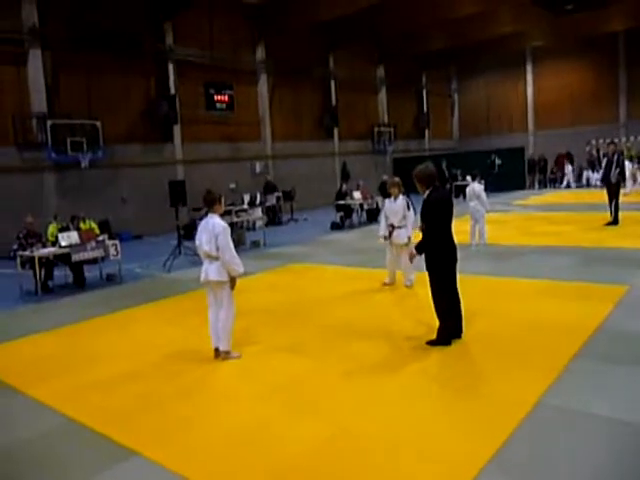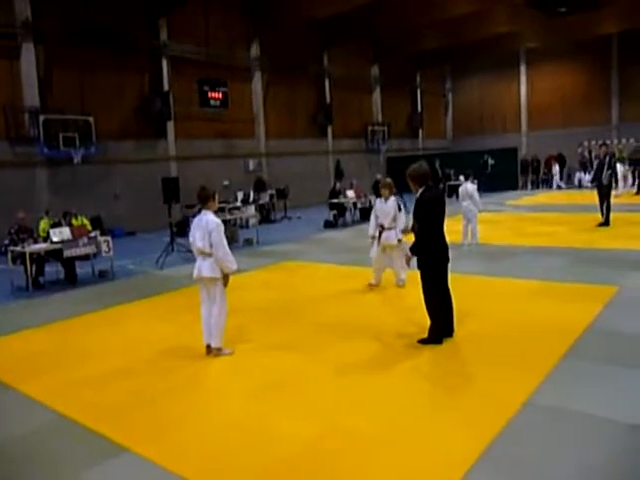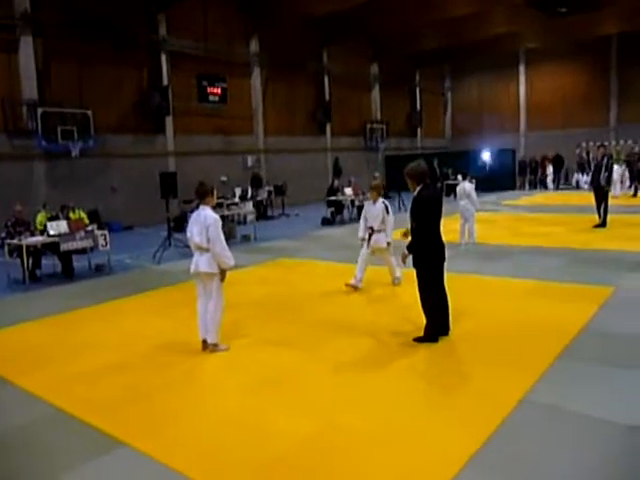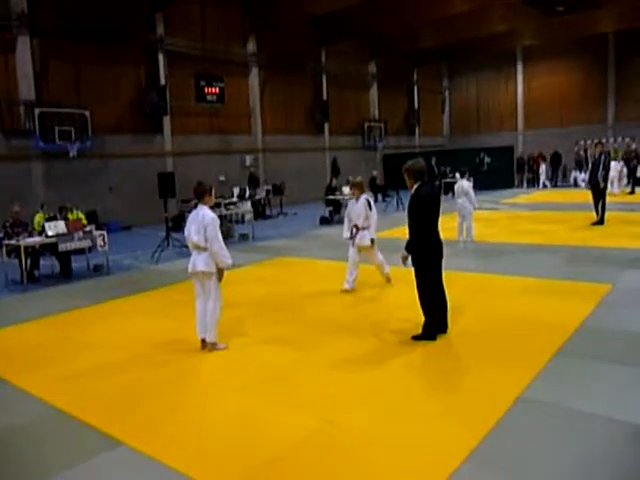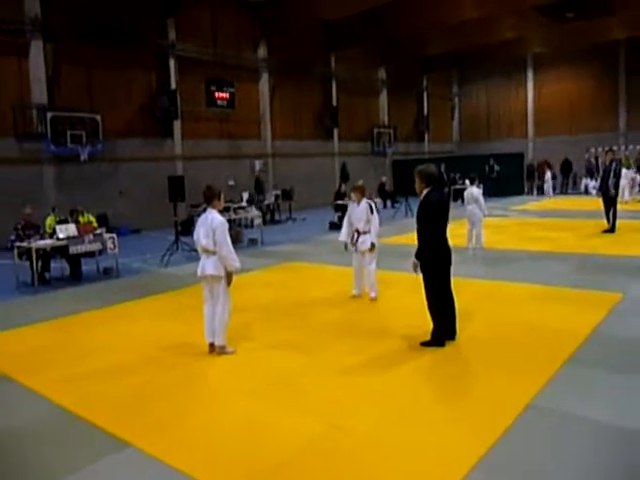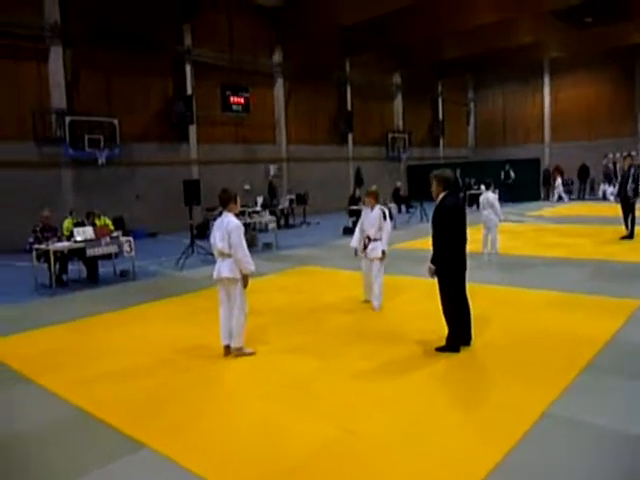
dt=0.2s
person 1, frame 1
left shoulder: (431, 201)
right shoulder: (443, 193)
left elbow: (432, 233)
left wrist: (417, 250)
right wrist: (424, 227)
left hip: (438, 253)
right hip: (448, 249)
left knee: (441, 295)
right knee: (450, 291)
left ankle: (445, 335)
right ankle: (456, 330)
person 1, frame 2
left shoulder: (424, 199)
right shoulder: (436, 192)
left elbow: (424, 232)
left wrist: (412, 251)
right wrist: (414, 227)
left hip: (430, 252)
right hip: (440, 249)
left knee: (432, 294)
right knee: (442, 290)
left ankle: (436, 334)
right ankle: (447, 329)
person 1, frame 3
left shoulder: (422, 198)
right shoulder: (434, 191)
left elbow: (422, 230)
left wrist: (409, 250)
right wrist: (412, 231)
left hip: (426, 251)
right hip: (436, 247)
left knee: (428, 292)
right knee: (438, 288)
left ankle: (432, 332)
right ankle: (443, 327)
person 1, frame 4
left shoulder: (419, 196)
right shoulder: (432, 189)
left elbow: (418, 227)
left wrist: (408, 250)
right wrist: (412, 239)
left hip: (424, 250)
right hip: (434, 245)
left knee: (426, 290)
right knee: (436, 286)
left ankle: (430, 330)
right ankle: (441, 325)
person 1, frame 5
left shoulder: (428, 202)
right shoulder: (441, 196)
left elbow: (427, 234)
left wrist: (418, 257)
left hip: (432, 256)
right hip: (442, 252)
left knee: (434, 297)
right knee: (445, 293)
left ankle: (439, 336)
right ankle: (450, 331)
person 1, frame 6
left shoulder: (444, 206)
right shoulder: (456, 201)
left elbow: (442, 238)
left wrist: (434, 262)
left hip: (447, 261)
right hip: (458, 257)
left knee: (450, 302)
right knee: (460, 298)
left ankle: (454, 342)
right ankle: (465, 337)
person 2, frame 1
left shoulder: (203, 225)
right shoulder: (220, 225)
right elbow: (227, 253)
right wrist: (234, 273)
left hip: (208, 270)
right hip: (220, 271)
left knee: (214, 309)
right knee: (226, 310)
left ankle: (217, 348)
right ankle: (224, 350)
person 2, frame 2
left shoulder: (196, 221)
right shoulder: (214, 222)
left elbow: (194, 245)
right elbow: (220, 249)
right wrist: (227, 270)
left hip: (201, 267)
right hip: (214, 267)
left knee: (206, 306)
right knee: (218, 307)
left ankle: (209, 344)
right ankle: (216, 347)
person 2, frame 3
left shoulder: (194, 216)
right shoulder: (212, 217)
left elbow: (191, 239)
right elbow: (217, 245)
right wrist: (224, 265)
left hip: (198, 262)
right hip: (211, 263)
left knee: (202, 301)
right knee: (214, 303)
left ankle: (205, 339)
right ankle: (212, 342)
person 2, frame 4
left shoulder: (192, 216)
right shoulder: (210, 217)
left elbow: (189, 239)
right elbow: (215, 244)
right wrist: (222, 265)
left hip: (196, 261)
right hip: (208, 262)
left knee: (201, 300)
right knee: (213, 302)
left ankle: (203, 339)
right ankle: (211, 341)
person 2, frame 5
left shoulder: (201, 219)
right shoulder: (219, 221)
right elbow: (224, 248)
right wrist: (230, 268)
left hip: (205, 265)
right hip: (217, 266)
left knee: (209, 304)
right knee: (222, 306)
left ankle: (211, 343)
right ankle: (220, 345)
person 2, frame 6
left shoulder: (218, 223)
right shoulder: (235, 224)
right elbow: (239, 251)
right wrist: (246, 271)
left hip: (221, 267)
right hip: (233, 268)
left knee: (225, 307)
right knee: (239, 308)
left ankle: (227, 346)
right ankle: (238, 347)
person 3, frame 1
left shoulder: (405, 201)
right shoulder: (387, 202)
left elbow: (410, 218)
right elbow: (384, 218)
left wrist: (409, 235)
right wrist: (384, 233)
left hip: (401, 233)
right hip: (391, 233)
left knee: (405, 259)
right knee: (390, 258)
left ankle: (409, 280)
right ankle: (391, 279)
person 3, frame 2
left shoulder: (396, 203)
right shoulder: (378, 202)
left elbow: (401, 220)
right elbow: (374, 217)
left wrist: (399, 236)
right wrist: (372, 233)
left hip: (391, 234)
right hip: (380, 234)
left knee: (397, 259)
right knee: (375, 257)
left ankle: (401, 280)
right ankle: (376, 280)
person 3, frame 3
left shoulder: (384, 205)
right shoulder: (367, 204)
left elbow: (389, 222)
right elbow: (363, 219)
left wrist: (388, 239)
right wrist: (362, 235)
left hip: (381, 236)
right hip: (370, 236)
left knee: (388, 258)
right knee: (362, 258)
left ankle: (396, 277)
right ankle: (356, 282)
person 3, frame 4
left shoulder: (367, 201)
right shoulder: (351, 202)
left elbow: (373, 219)
right elbow: (347, 218)
left wrist: (372, 236)
right wrist: (348, 234)
left hip: (366, 234)
right hip: (355, 235)
left knee: (375, 257)
right knee: (352, 259)
left ankle: (386, 273)
right ankle: (349, 284)
person 3, frame 5
left shoulder: (369, 205)
right shoulder: (352, 206)
left elbow: (374, 223)
right elbow: (347, 222)
left wrist: (373, 241)
right wrist: (345, 239)
left hip: (367, 238)
right hip: (356, 239)
left knee: (369, 264)
right knee: (357, 266)
left ankle: (373, 292)
right ankle: (357, 290)
person 3, frame 6
left shoulder: (382, 211)
right shoulder: (365, 211)
left elbow: (386, 230)
right elbow: (360, 228)
left wrist: (384, 248)
right wrist: (356, 244)
left hip: (377, 246)
right hip: (367, 245)
left knee: (376, 274)
right knee: (366, 273)
left ankle: (376, 303)
right ankle: (369, 296)
